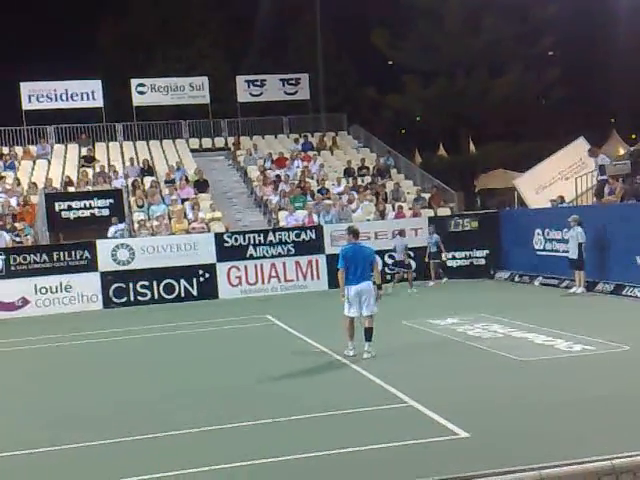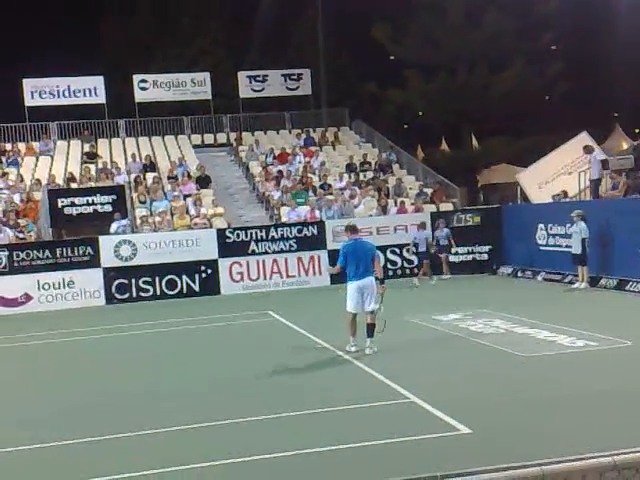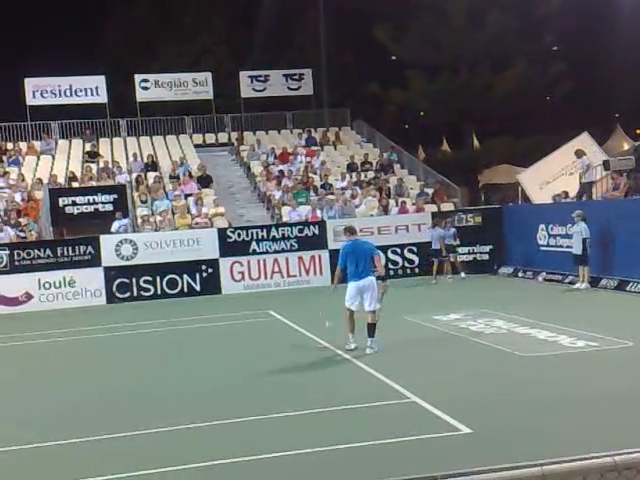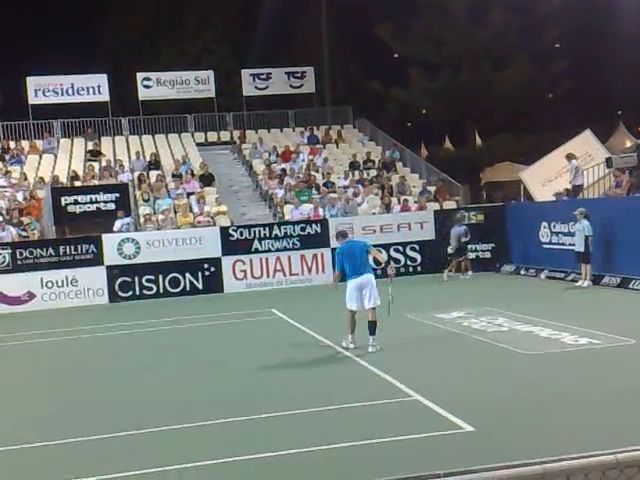
dt=0.3s
person 1, frame 1
left shoulder: (344, 251)
right shoulder: (369, 250)
left elbow: (341, 272)
right elbow: (376, 270)
left wrist: (342, 290)
right wrist: (379, 287)
left hip: (352, 287)
right hip: (367, 285)
left knee: (349, 318)
right knee: (368, 317)
left ankle: (351, 348)
right ankle: (367, 349)
person 1, frame 2
left shoulder: (345, 247)
right shoulder: (370, 246)
left elbow: (339, 268)
right elbow: (377, 265)
left wrist: (332, 270)
right wrist: (381, 281)
left hip: (354, 283)
right hip: (369, 281)
left knee: (352, 314)
right knee: (371, 312)
left ankle: (353, 344)
right ankle: (369, 345)
person 1, frame 3
left shoulder: (345, 248)
right shoulder: (369, 245)
left elbow: (340, 269)
right elbow: (378, 262)
left wrist: (335, 283)
right wrist: (383, 277)
left hip: (354, 283)
right hip: (369, 280)
left knee: (349, 310)
right knee: (371, 312)
left ankle: (352, 341)
right ankle: (370, 345)
person 1, frame 4
left shoulder: (340, 250)
right shoulder: (362, 244)
left elbow: (339, 272)
right elbow: (376, 253)
left wrist: (334, 283)
right wrist: (386, 264)
left hip: (353, 281)
right hip: (368, 278)
left knee: (351, 311)
right knee: (371, 309)
left ankle: (351, 340)
right ankle: (372, 343)
